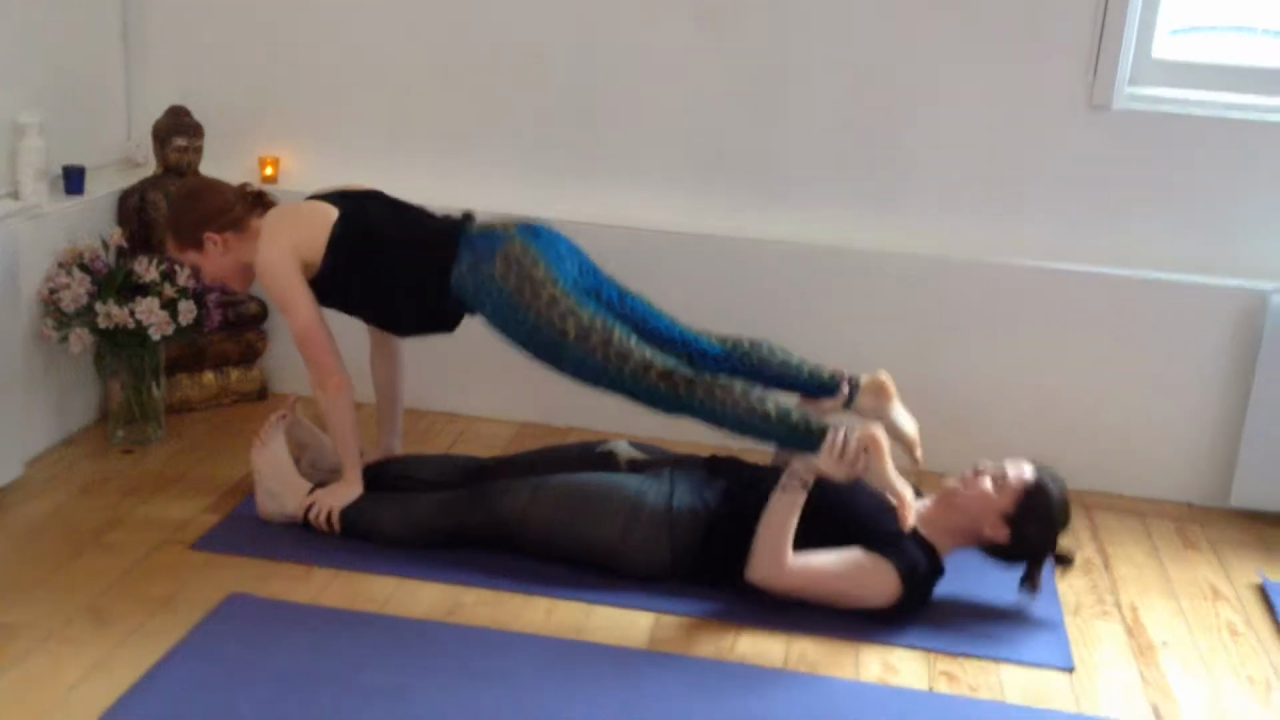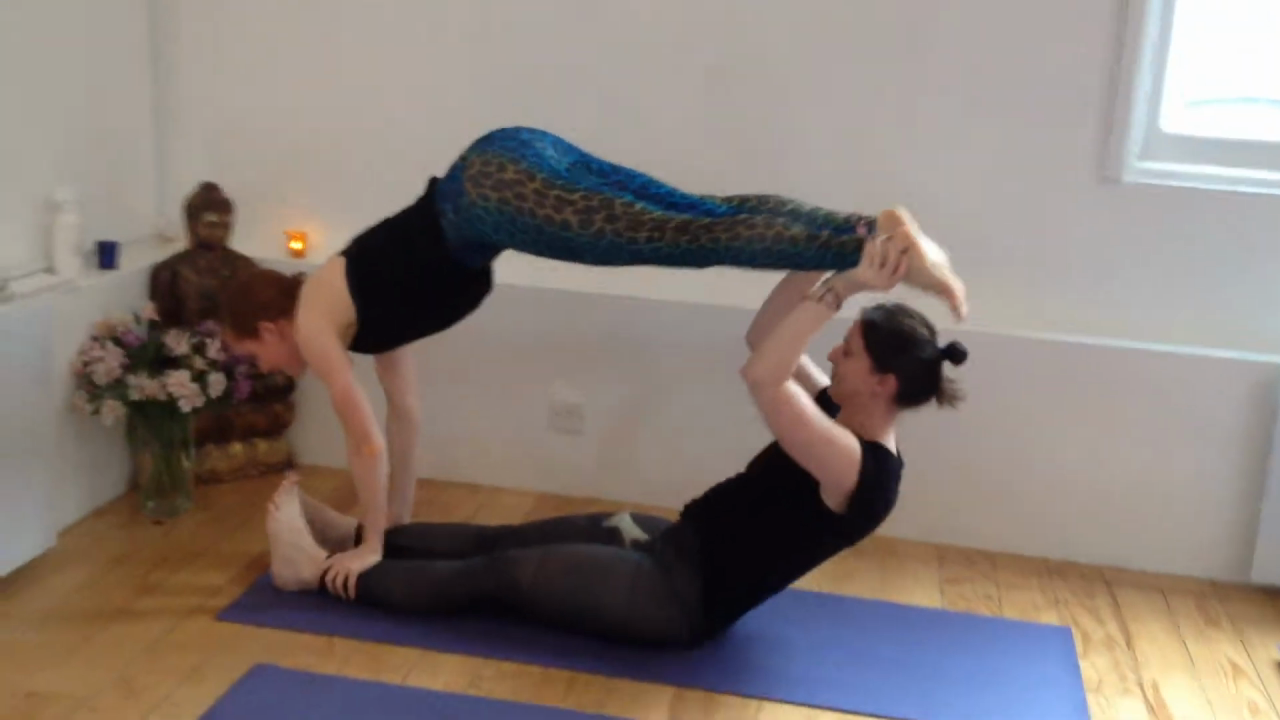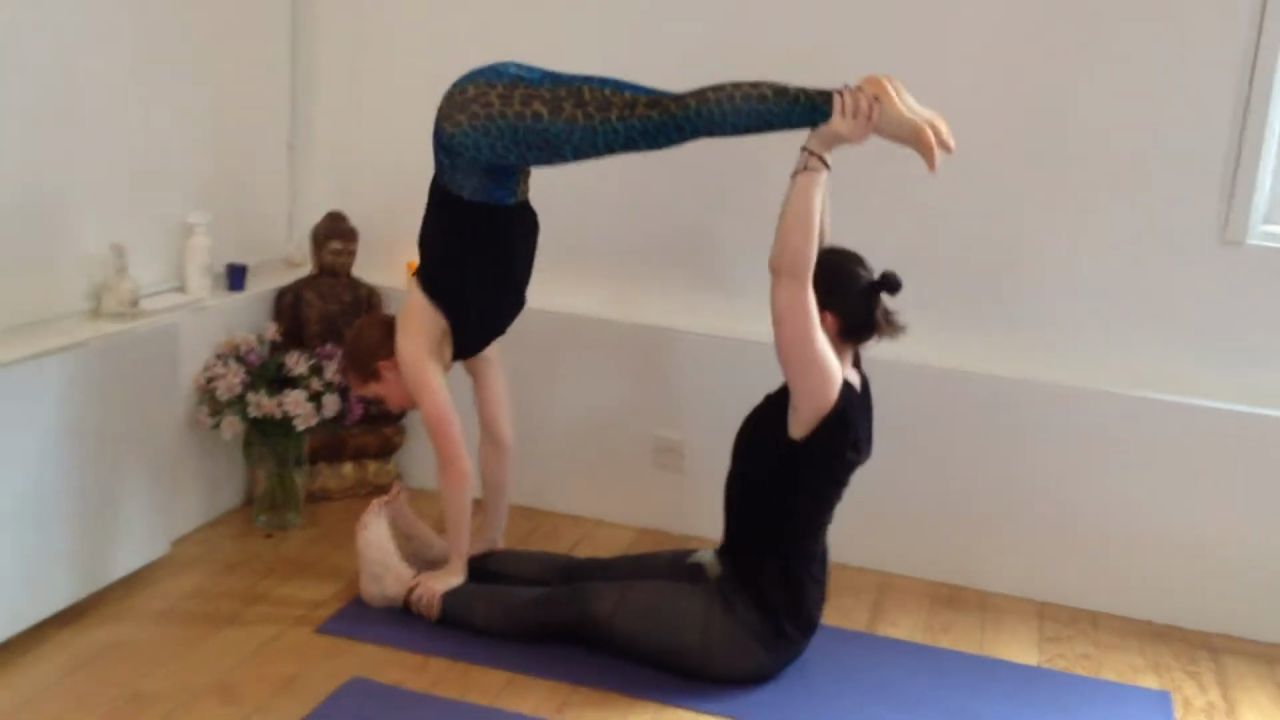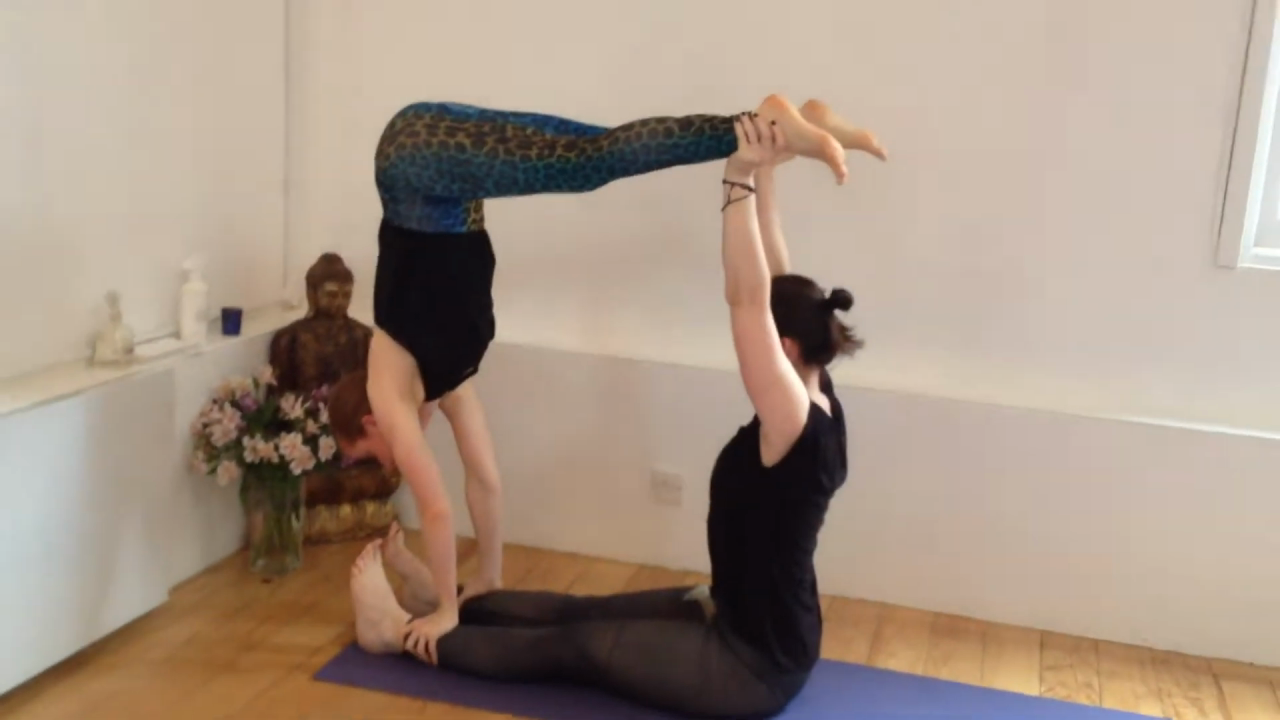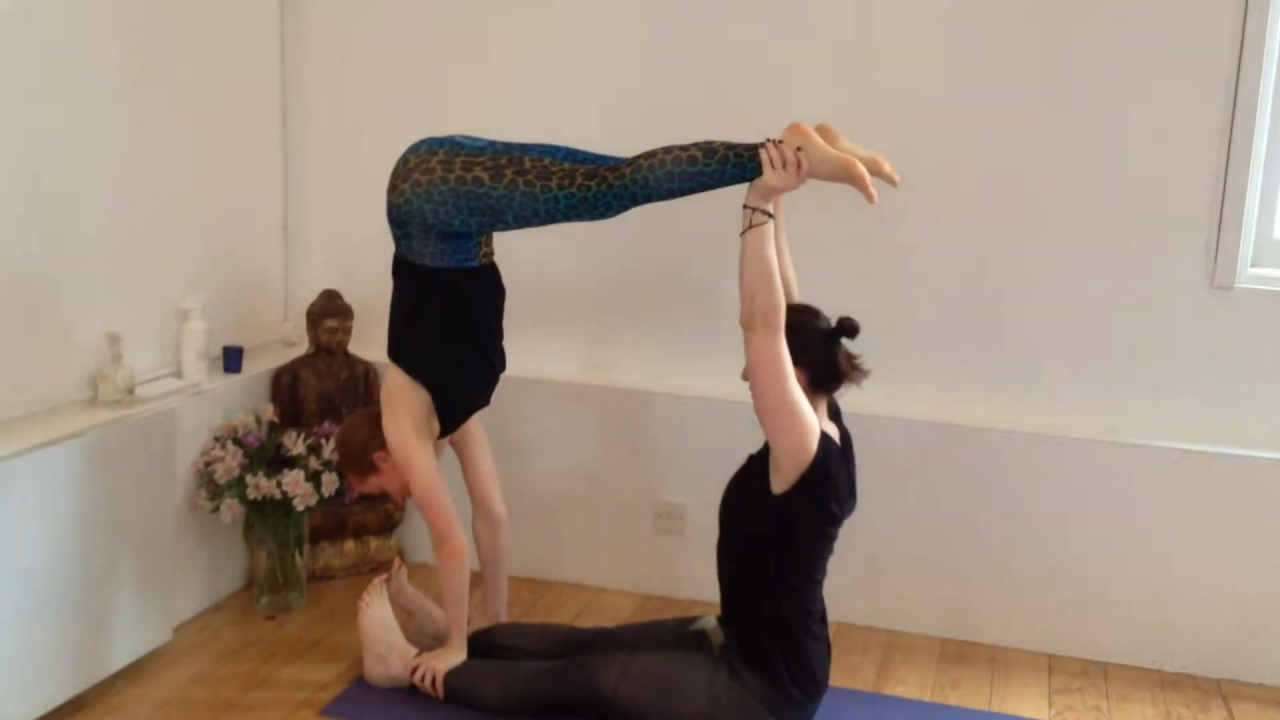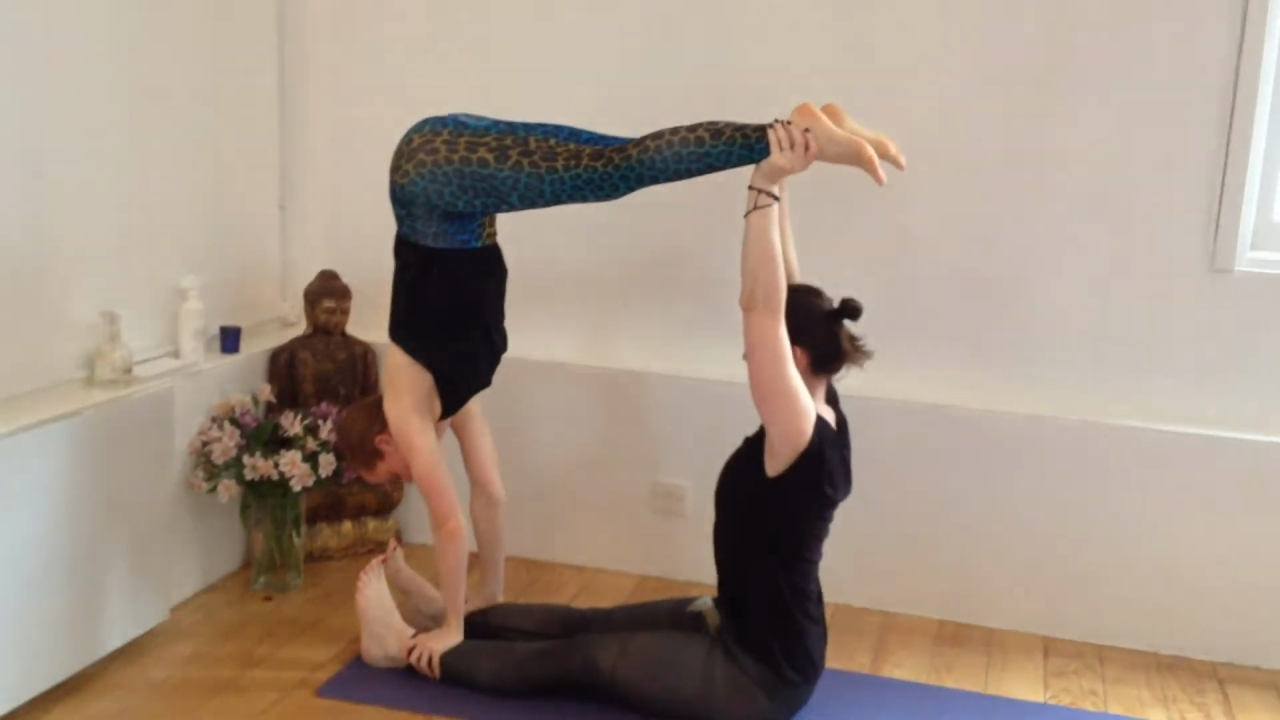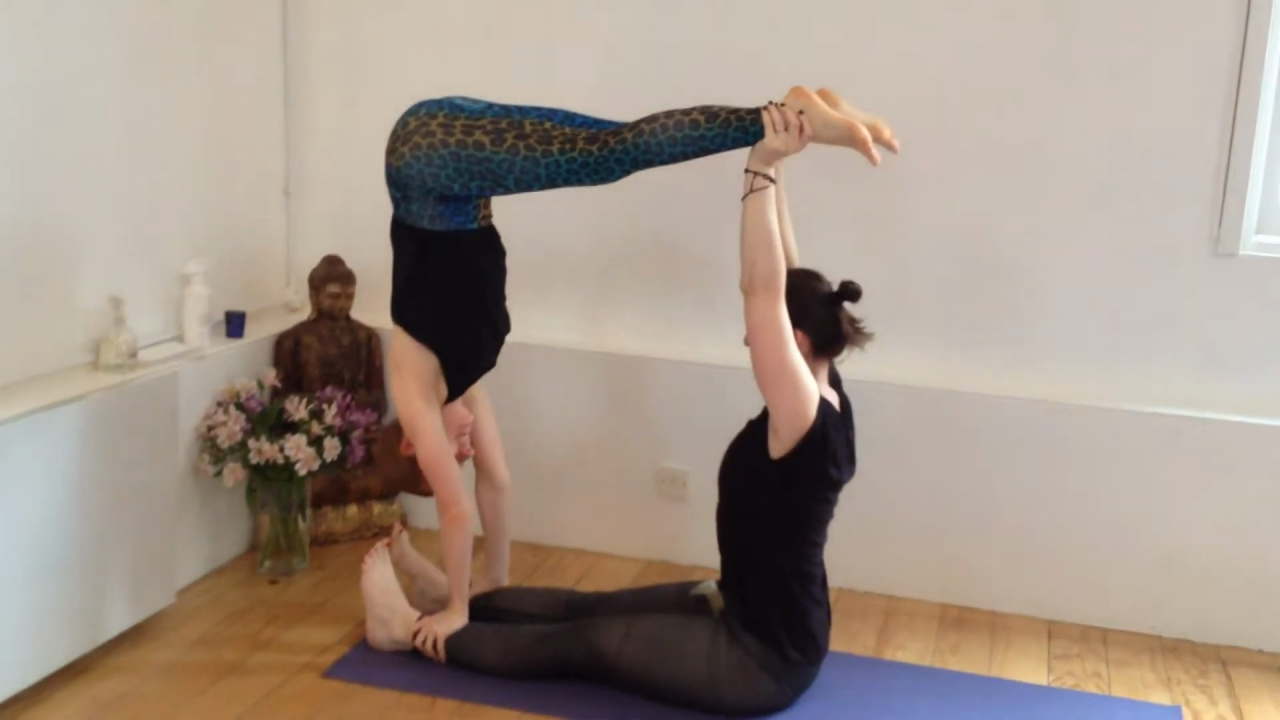
dt=0.7s
person 1, frame 1
left shoulder: (905, 569)
right shoulder: (907, 501)
left elbow: (765, 568)
left wrist: (808, 469)
left hip: (672, 532)
right hip: (693, 480)
left knee: (484, 510)
right knee: (487, 473)
left ankle: (312, 507)
right ankle: (345, 469)
person 1, frame 2
left shoulder: (863, 472)
right shoulder: (848, 424)
left elbow: (761, 378)
right elbow: (762, 338)
left wrist: (839, 286)
right wrist: (822, 267)
left hip: (684, 596)
right hip: (677, 548)
left knee: (501, 575)
right knee: (496, 540)
left ankle: (328, 575)
right ankle: (354, 535)
person 1, frame 3
left shoulder: (828, 401)
right shoulder: (842, 382)
left elbow: (788, 272)
right elbow: (804, 264)
left wrist: (818, 152)
right wrist: (821, 145)
left hip: (754, 628)
right hip: (743, 585)
left knee: (580, 607)
right knee: (582, 574)
left ankle: (413, 591)
right ankle: (446, 562)
person 1, frame 4
left shoulder: (796, 423)
right shoulder: (817, 405)
left elbow: (749, 301)
right elbow: (771, 288)
left wrist: (740, 181)
right wrist: (762, 177)
left hip: (754, 664)
right hip: (745, 620)
left knee: (577, 646)
right knee: (580, 611)
left ankle: (405, 633)
person 1, frame 5
left shoulder: (806, 450)
right shoulder: (824, 430)
left elbow: (764, 329)
right elbow: (782, 320)
left wrist: (759, 207)
right wrist: (770, 208)
right hip: (751, 649)
right knee: (589, 644)
left ankle: (411, 664)
right ankle: (447, 632)
person 1, frame 6
left shoulder: (801, 435)
right shoulder: (823, 416)
left elbow: (763, 311)
right elbow: (781, 301)
left wrist: (766, 188)
right wrist: (773, 188)
right hip: (750, 630)
left knee: (578, 659)
right knee: (585, 624)
left ankle: (409, 648)
person 1, frame 7
left shoulder: (805, 417)
right shoulder: (827, 397)
left elbow: (762, 294)
right elbow: (782, 285)
left wrist: (761, 171)
right wrist: (770, 170)
left hip: (764, 657)
right hip: (755, 614)
left knee: (582, 640)
right knee: (591, 608)
left ankle: (417, 630)
right ankle: (453, 599)
person 2, frame 1
left shoulder: (271, 250)
right shoulder: (314, 218)
left elbow: (328, 373)
right elbow: (385, 335)
left wrist: (352, 477)
right wrist: (388, 449)
left hip: (504, 277)
right hip: (525, 249)
left knee: (669, 381)
right knee: (695, 352)
right ankle: (854, 389)
person 2, frame 2
left shoulder: (311, 323)
right shoulder: (350, 305)
left elbow: (367, 443)
right elbow: (404, 416)
left wrist: (371, 546)
right wrist: (396, 523)
left hip: (498, 184)
right hip: (516, 155)
left knee: (688, 236)
right knee: (702, 218)
left ankle: (877, 241)
right ankle: (874, 228)
person 2, frame 3
left shoulder: (414, 348)
right shoulder: (459, 328)
left elbow: (455, 464)
right elbow: (498, 441)
left wrist: (456, 568)
right wrist: (490, 543)
left knee: (672, 117)
right knee: (673, 119)
person 2, frame 4
left shoulder: (388, 396)
right shoulder: (436, 374)
left elbow: (435, 507)
right elbow: (486, 480)
left wrist: (446, 611)
right wrist: (488, 580)
left knee: (592, 159)
person 2, frame 5
left shoulder: (404, 429)
right shoulder: (442, 409)
left elbow: (450, 543)
right elbow: (493, 513)
left wrist: (455, 644)
right wrist: (494, 614)
left knee: (610, 187)
person 2, frame 6
left shoulder: (407, 410)
right shoulder: (439, 390)
left elbow: (449, 523)
right elbow: (489, 494)
left wrist: (452, 626)
right wrist: (489, 595)
left knee: (618, 167)
right knee: (616, 167)
person 2, frame 7
left shoulder: (419, 394)
right shoulder: (444, 377)
left elbow: (455, 509)
right elbow: (496, 478)
left wrist: (457, 610)
right wrist: (496, 580)
left knee: (613, 151)
